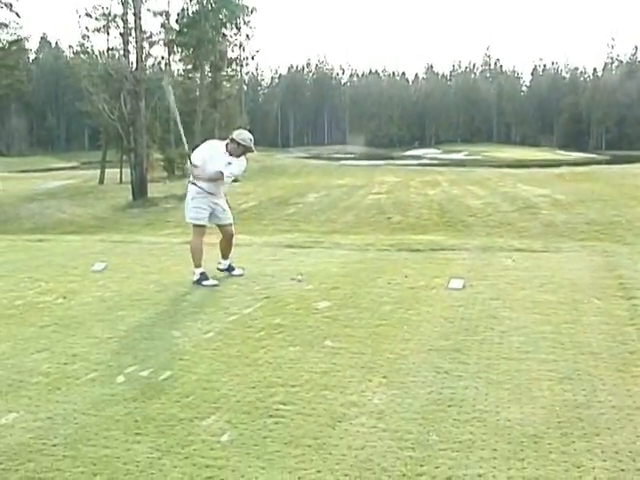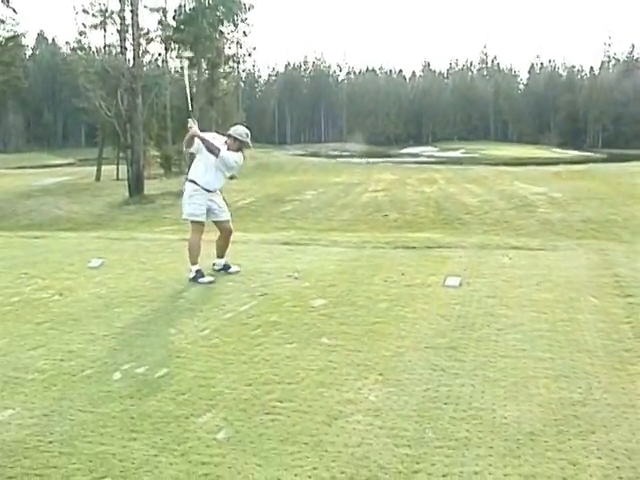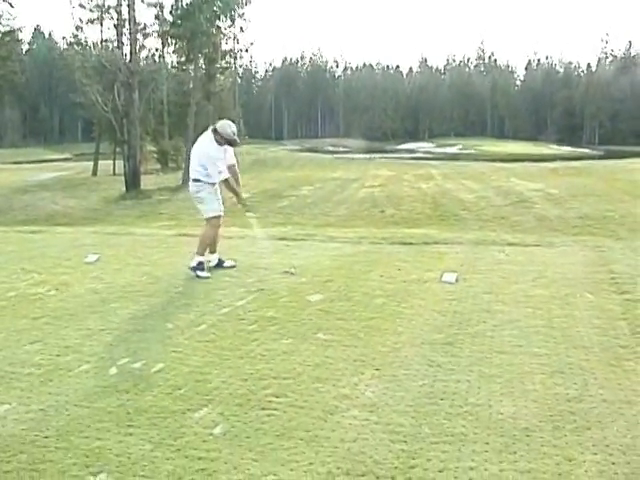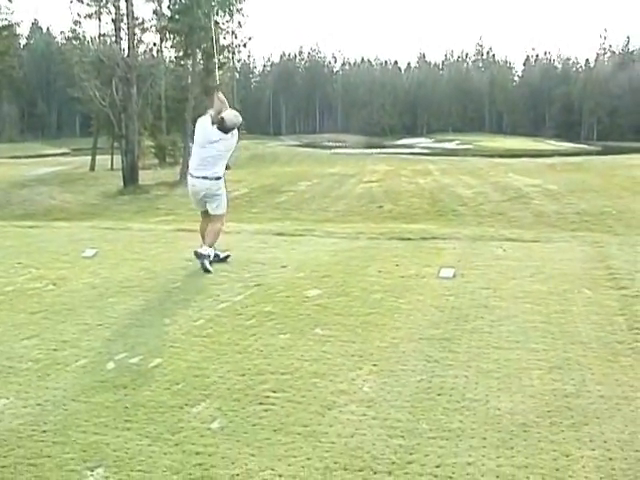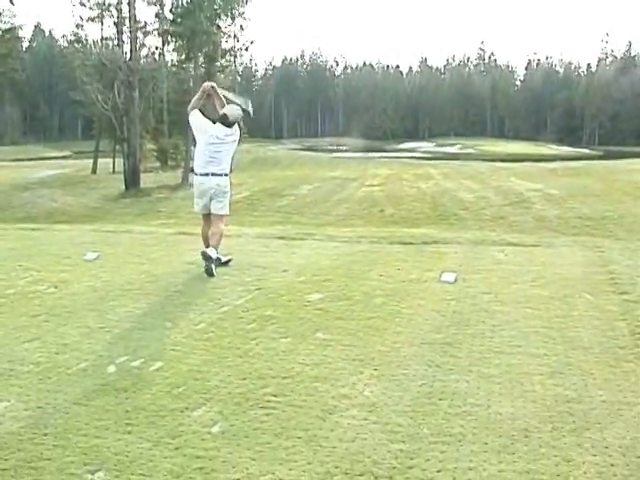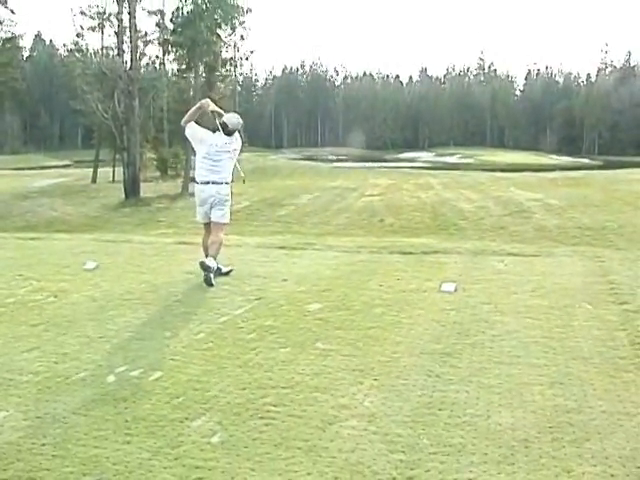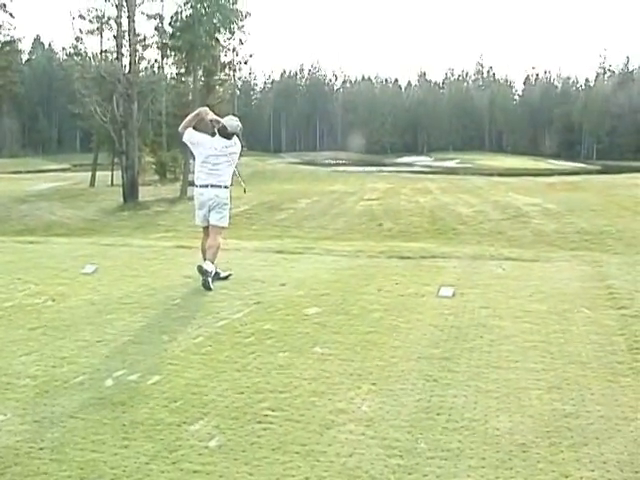
dt=0.2s
person 1, frame 1
left shoulder: (240, 162)
right shoulder: (211, 146)
left elbow: (220, 175)
right elbow: (194, 163)
left wrist: (202, 175)
right wrist: (195, 170)
left hip: (217, 196)
right hip: (197, 192)
left knee: (229, 232)
right knee: (199, 232)
left ankle: (225, 263)
right ankle: (198, 274)
person 1, frame 2
left shoulder: (237, 158)
right shoulder: (212, 138)
left elbow: (216, 152)
right elbow: (187, 146)
left wrist: (199, 135)
right wrist: (192, 133)
left hip: (213, 194)
right hip: (195, 190)
left knee: (227, 229)
right knee: (197, 230)
left ankle: (220, 262)
right ankle: (194, 271)
person 1, frame 3
left shoulder: (222, 142)
right shoulder: (209, 149)
left elbow: (231, 165)
right elbow: (224, 178)
left wrist: (238, 188)
right wrist: (238, 196)
left hip: (209, 185)
right hip: (202, 186)
left knee: (215, 223)
right knee: (214, 223)
left ankle: (213, 259)
right ankle: (197, 262)
person 1, frame 4
left shoulder: (203, 127)
right shoulder: (230, 139)
left elbow: (212, 114)
right elbow: (225, 111)
left wrist: (215, 99)
right wrist: (218, 96)
left hip: (194, 181)
right hip: (213, 183)
left knee: (206, 217)
right knee: (217, 221)
left ankle: (209, 252)
right ankle: (206, 251)
person 1, frame 5
left shoulder: (205, 128)
right shoulder: (234, 133)
left elbow: (192, 109)
right elbow: (224, 109)
left wrist: (203, 91)
right wrist: (215, 91)
left hip: (200, 180)
right hip: (220, 181)
left knee: (207, 220)
right knee: (218, 222)
left ankle: (212, 256)
right ankle: (212, 253)
person 1, frame 6
left shoulder: (205, 138)
right shoulder: (236, 141)
left elbow: (185, 123)
right elbow: (230, 126)
left wrist: (201, 106)
right wrist: (217, 110)
left hip: (202, 188)
right hip: (221, 189)
left knee: (208, 229)
right knee: (218, 230)
left ankle: (213, 266)
right ankle: (210, 263)
person 1, frame 7
left shoulder: (204, 142)
right shoulder: (235, 145)
left elbow: (182, 129)
right elbow: (229, 131)
left wrist: (199, 113)
right wrist: (215, 118)
left hip: (201, 191)
right hip: (221, 193)
left knee: (206, 233)
right knee: (215, 234)
left ankle: (211, 270)
right ankle: (208, 267)
